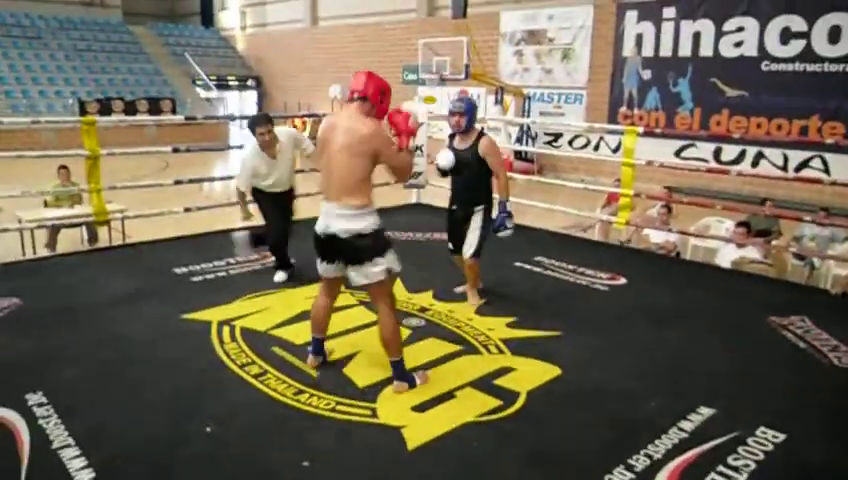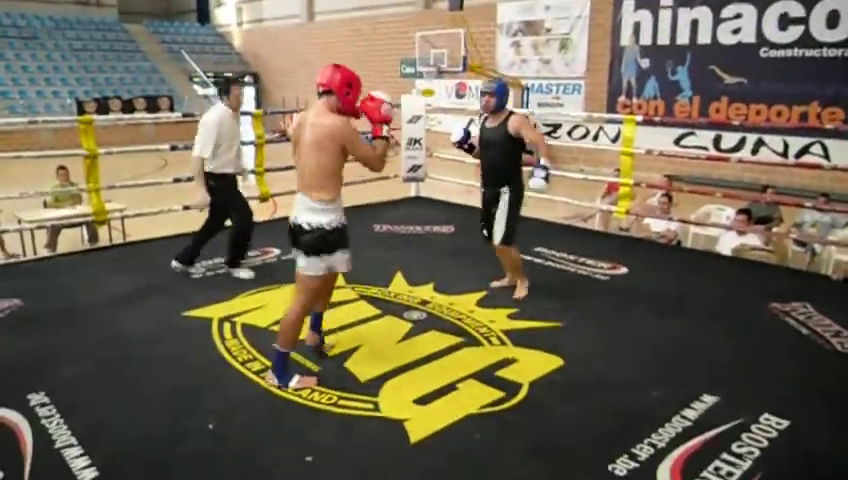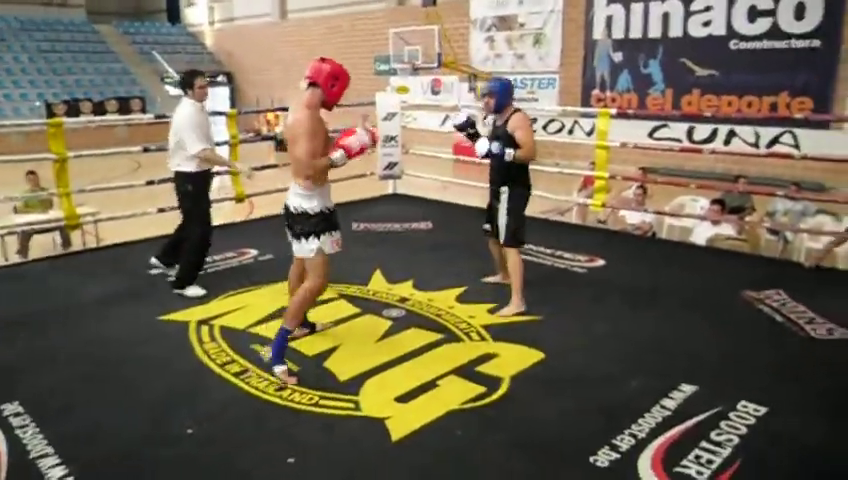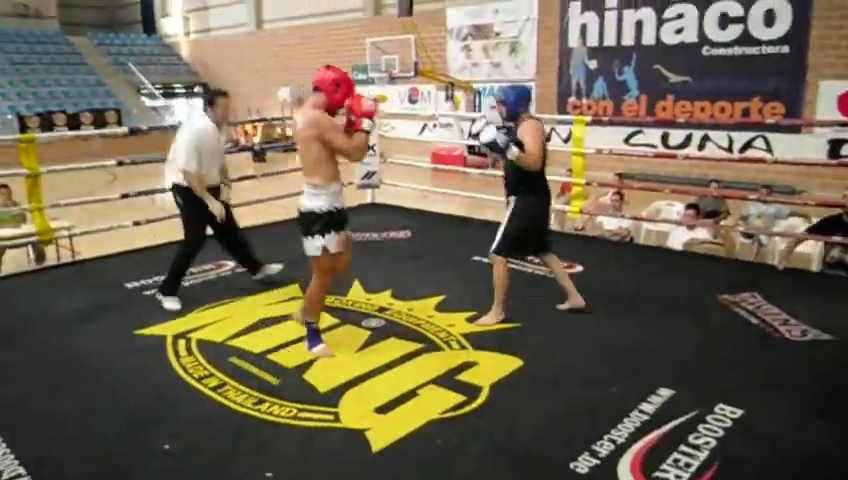
dt=0.4s
person 1, frame 1
left shoulder: (326, 126)
right shoulder: (370, 131)
right elbow: (403, 173)
right wrist: (406, 138)
left hip: (327, 223)
right hip: (359, 227)
left knee: (327, 290)
right knee: (385, 304)
left ankle: (315, 351)
right ankle: (401, 375)
person 1, frame 2
left shoulder: (300, 121)
right shoulder: (339, 126)
right elbow: (376, 164)
right wrist: (381, 125)
left hip: (303, 213)
right hip: (323, 220)
left knee: (329, 274)
right knee: (305, 298)
left ankle: (315, 332)
right ankle: (279, 370)
person 1, frame 3
left shoulder: (309, 112)
right shoulder: (304, 117)
right elbow: (306, 169)
left wrist: (345, 143)
right wrist: (344, 151)
left hip: (303, 203)
right hip: (310, 207)
left knee: (302, 268)
right knee: (314, 284)
left ankle: (299, 323)
right ankle: (277, 352)
person 1, frame 4
left shoulder: (306, 114)
right shoulder: (318, 118)
left elbow: (336, 144)
right elbow: (355, 152)
left wrist: (351, 121)
right wrist: (365, 120)
left hip: (329, 201)
right hip: (321, 205)
left knee: (341, 259)
right knee: (323, 274)
left ankle: (310, 313)
right ankle: (313, 336)
person 2, frame 1
left shoulder: (484, 142)
right shoulder: (451, 139)
left elbow: (501, 176)
right elbow: (445, 169)
left wrist: (504, 209)
right wrist: (442, 167)
left hip: (479, 209)
right hip: (456, 206)
left knee: (469, 257)
right knee: (457, 253)
left ankle: (472, 292)
right ankle: (474, 282)
person 2, frame 2
left shoulder: (516, 120)
right shoulder: (484, 121)
left elbow: (541, 144)
left wrist: (542, 167)
right wrist: (466, 144)
left hip: (508, 190)
right hip: (489, 189)
left knee: (503, 241)
right knee: (495, 240)
left ankle: (522, 279)
right ankle: (510, 276)
person 2, frame 3
left shoulder: (519, 119)
right shoulder: (498, 119)
left elbow: (529, 153)
right elbow: (490, 148)
left wrist: (501, 151)
right wrist: (471, 132)
left hip: (514, 189)
right hip: (500, 188)
left knee: (509, 244)
right knee: (493, 235)
left ankle: (517, 301)
right ankle: (504, 274)
person 2, frame 4
left shoulder: (530, 126)
right shoulder: (518, 126)
left elbow: (534, 163)
right elbow: (515, 157)
left wrist: (505, 147)
right wrist: (489, 138)
left hip: (526, 201)
right hip: (533, 199)
left knee: (498, 254)
right knee: (544, 251)
left ankle: (497, 310)
right ankle: (575, 298)
person 3, frame 1
left shoulder: (290, 135)
right shoulder: (250, 155)
left elbow: (308, 148)
right elbow: (241, 186)
right wrist: (244, 210)
left hip: (286, 189)
right hip: (265, 193)
left knee: (283, 228)
right knee: (276, 230)
left ankle: (250, 239)
right ankle: (283, 266)
person 3, frame 2
left shoulder: (234, 115)
right shoulder: (214, 119)
right elbow: (199, 156)
left wrist: (238, 166)
right wrist: (202, 189)
left hip: (225, 176)
right hip: (216, 177)
left knee: (216, 221)
right knee: (244, 217)
left ankle: (184, 260)
right ankle: (234, 263)
person 3, frame 3
left shoulder: (198, 109)
right shoulder: (186, 115)
right elbow: (201, 153)
left wrist: (209, 172)
right wrist: (234, 166)
left hip: (200, 175)
right hip: (190, 177)
left knee: (191, 223)
right knee: (199, 229)
left ankle: (164, 258)
right ankle: (183, 282)
person 3, frame 4
left shoulder: (221, 131)
right shoulder: (194, 131)
right elbow: (189, 171)
left wrist: (224, 187)
right wrist: (209, 201)
left hip: (210, 187)
right hip: (189, 191)
left knee: (229, 231)
right knee: (194, 240)
left ankle: (256, 268)
right ankle: (167, 291)
